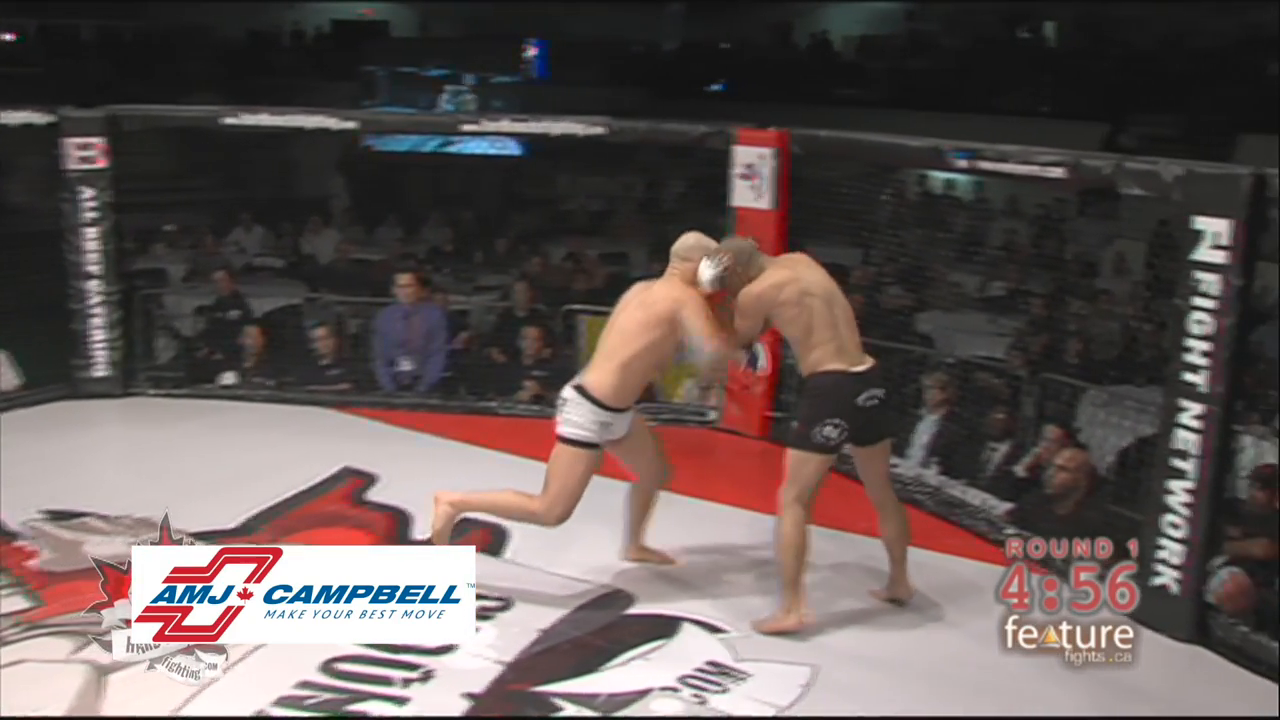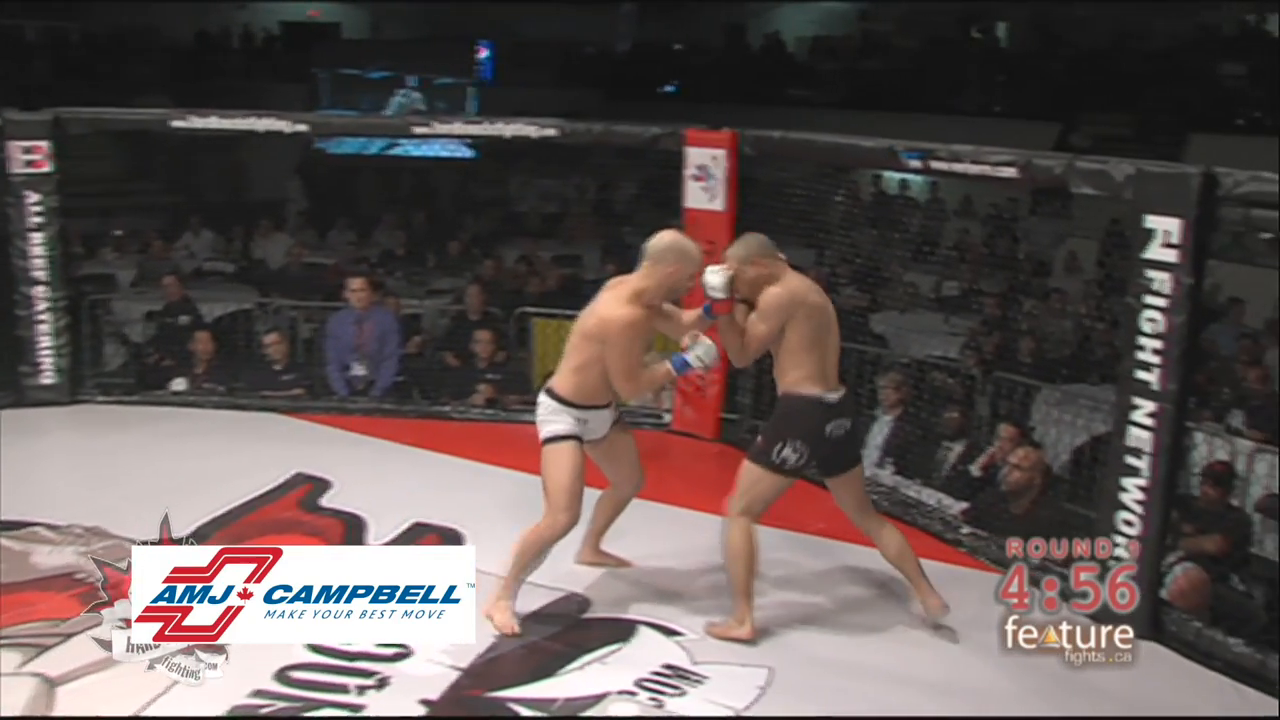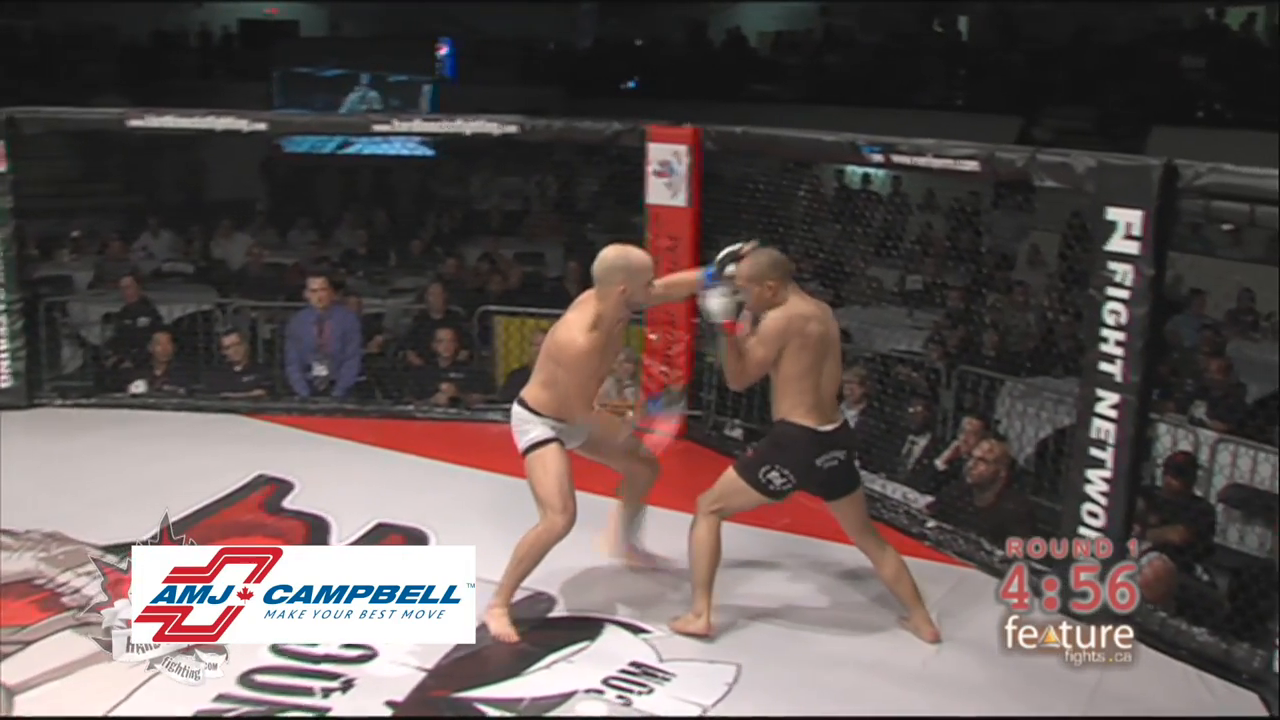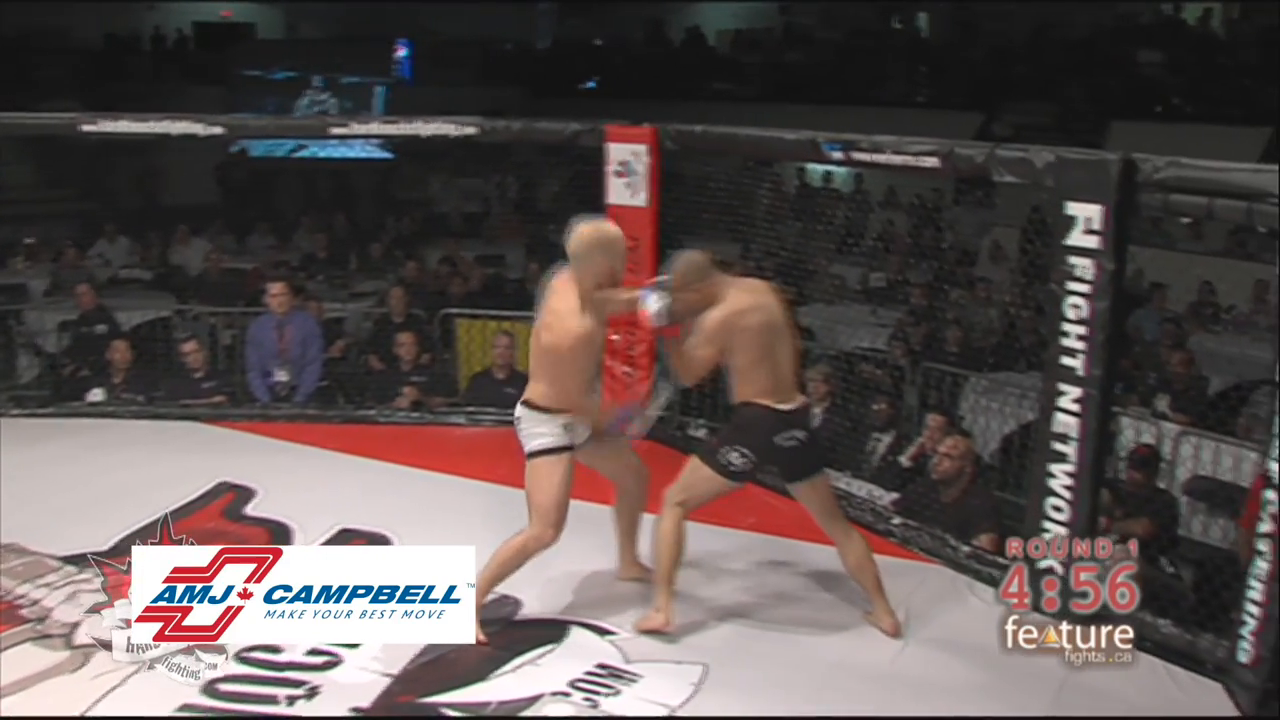
dt=0.5s
person 1, frame 1
left shoulder: (755, 293)
right shoulder: (800, 262)
left elbow: (737, 338)
left wrist: (715, 293)
right wrist: (724, 288)
left hip: (829, 389)
right hip: (869, 381)
left knee: (793, 502)
right knee: (882, 492)
left ankle: (791, 610)
right ankle: (899, 584)
person 1, frame 2
left shoulder: (778, 295)
right shoulder: (807, 289)
left elbow: (741, 356)
right elbow: (757, 334)
left wrist: (723, 304)
right wrist: (739, 301)
left hip: (800, 413)
right hip: (837, 411)
left knee: (739, 512)
right knee: (866, 516)
left ankle: (741, 620)
right ankle: (929, 597)
person 1, frame 3
left shoulder: (781, 320)
right shoulder: (822, 312)
left elbow: (739, 380)
left wrist: (726, 324)
right wrist: (745, 315)
left hip: (793, 443)
right hip: (834, 441)
left knee: (707, 509)
right knee: (869, 539)
left ankle: (700, 615)
right ankle: (922, 621)
person 1, frame 4
left shoulder: (719, 317)
right shoulder: (763, 291)
left elbow: (687, 376)
left wrist: (667, 328)
left hip: (755, 424)
right hip: (795, 422)
left knee: (675, 502)
right knee: (836, 524)
left ankle: (661, 609)
right ankle: (884, 613)
person 2, frame 1
left shoulder: (643, 290)
right shoulder: (686, 297)
right elbow: (713, 349)
left hip: (615, 409)
right hip: (590, 412)
left knee: (655, 474)
right knee: (551, 511)
left ankle: (634, 546)
right ankle: (453, 503)
person 2, frame 2
left shoulder: (628, 286)
right shoulder: (624, 316)
left elbow: (682, 326)
right elbow: (631, 387)
left wrist: (718, 305)
right wrist: (683, 364)
left hip: (601, 410)
right hip: (564, 412)
left knee: (629, 483)
right knee: (562, 519)
left ankle: (591, 549)
right ankle: (503, 596)
person 2, frame 3
left shoulder: (612, 299)
right shoulder: (581, 341)
left elbow: (668, 288)
right elbow: (582, 413)
left wrist: (714, 273)
left hip: (574, 414)
right hip: (539, 422)
left knee: (642, 465)
right knee: (559, 519)
left ankle: (623, 543)
right ankle: (498, 605)
person 2, frame 4
left shoulder: (566, 278)
right shoulder: (577, 328)
right elbow: (580, 403)
left wrist: (637, 299)
right wrist: (623, 417)
left hip: (574, 413)
right hip: (547, 423)
left knee: (635, 475)
right knee: (545, 530)
left ankle: (629, 563)
